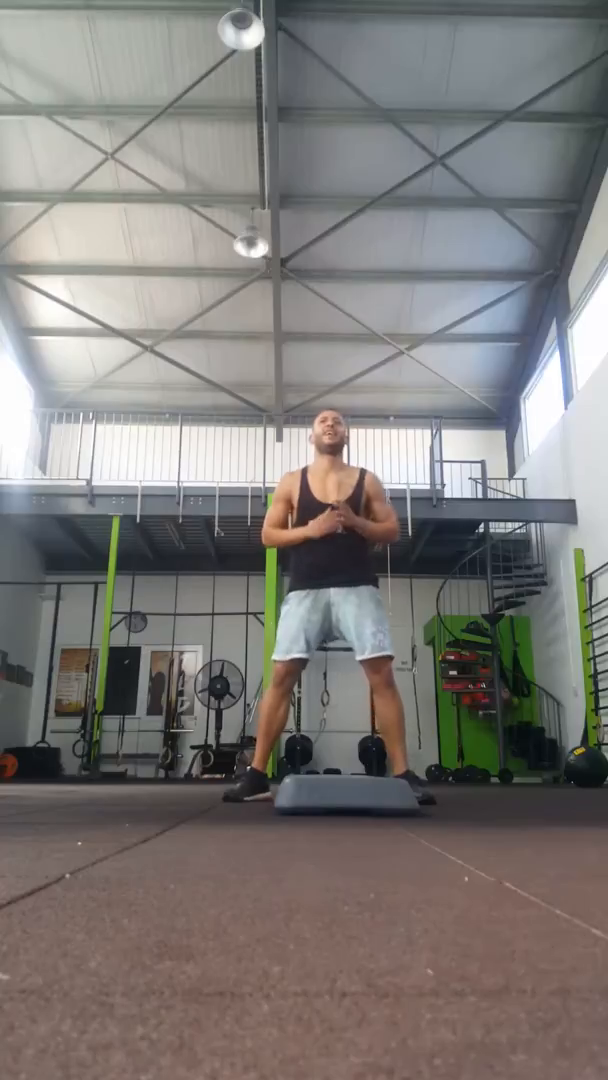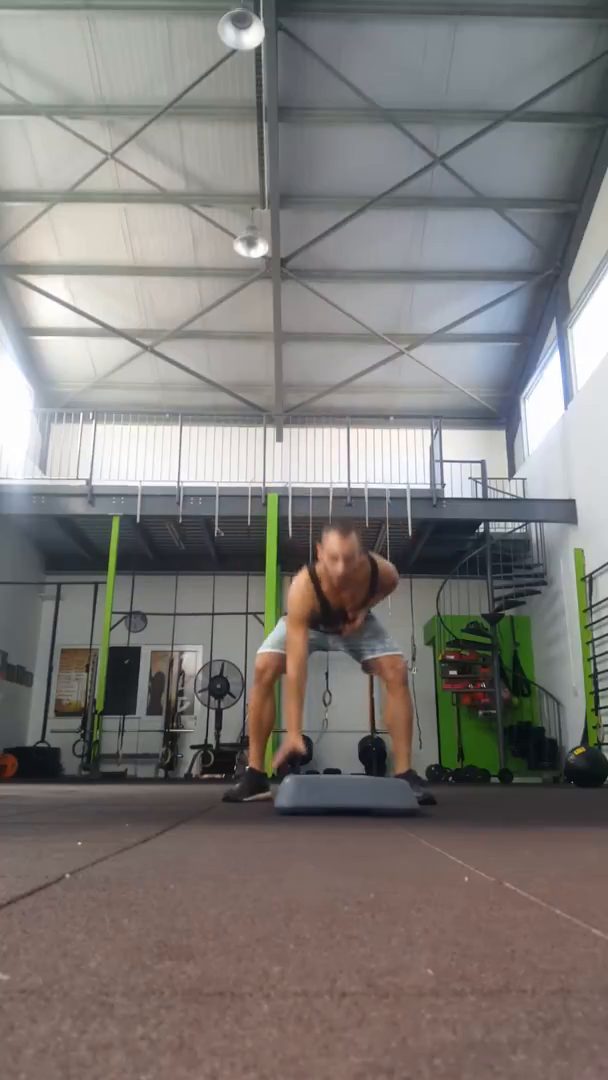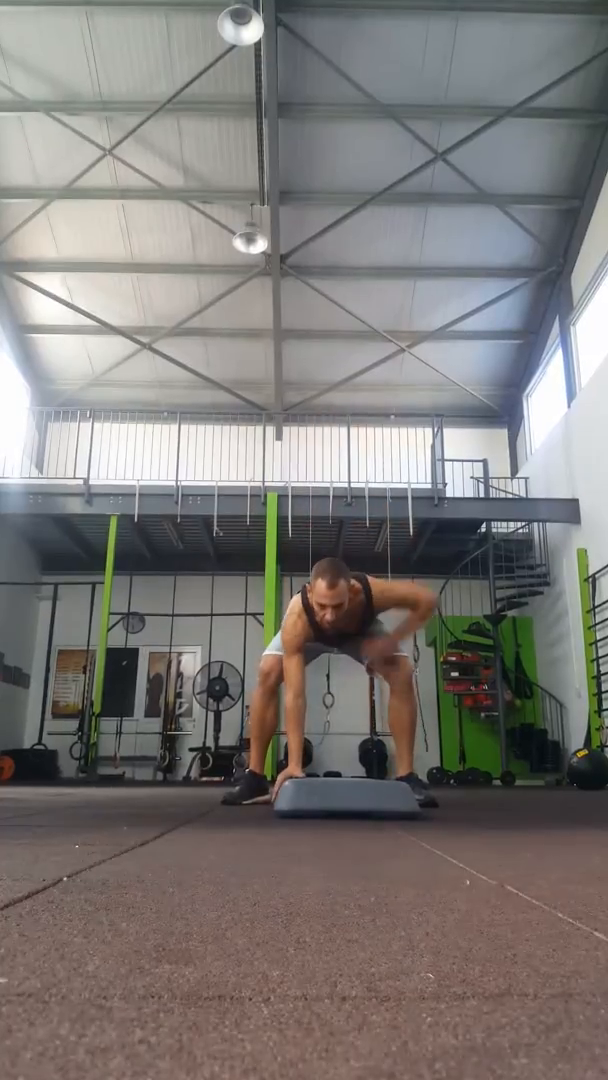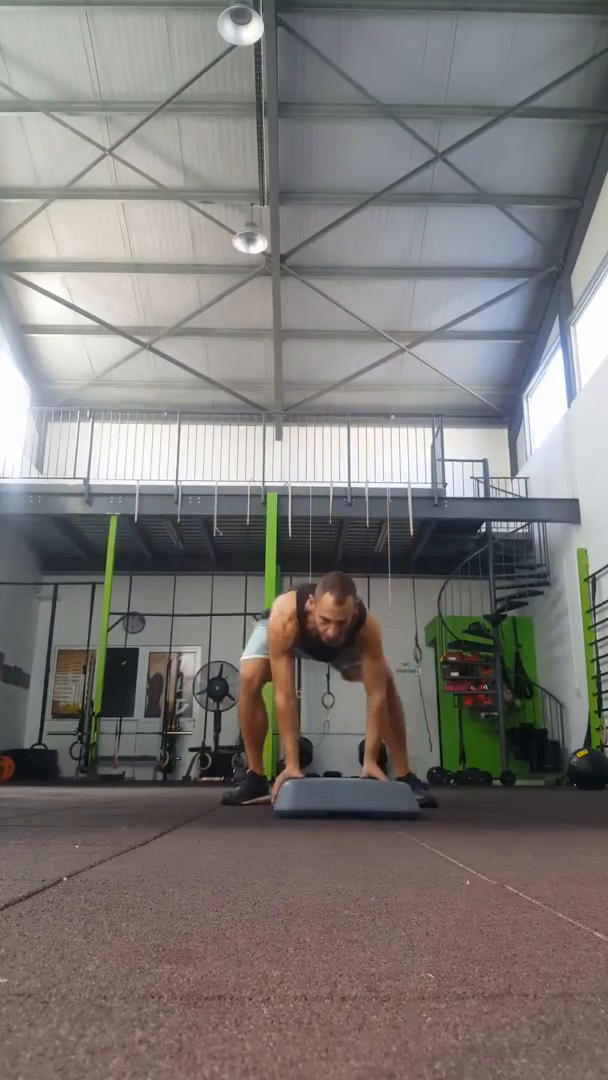
dt=0.5s
person 1, frame 1
left shoulder: (367, 481)
right shoulder: (292, 482)
left elbow: (393, 531)
right elbow: (268, 534)
left wrist: (355, 521)
right wrist: (309, 529)
left hip: (357, 590)
right hip: (306, 592)
left knee: (382, 676)
right knee: (282, 676)
left ankle: (403, 773)
right ankle: (257, 774)
person 1, frame 2
left shoulder: (379, 570)
right shoulder: (303, 587)
right elbow: (296, 666)
left wrist: (365, 607)
right wrist: (294, 731)
left hip: (356, 623)
right hip: (307, 625)
left knee: (396, 674)
right knee: (264, 670)
left ankle: (405, 773)
right ankle: (255, 774)
person 1, frame 3
left shoulder: (373, 593)
right shoulder: (297, 618)
left elbow: (428, 600)
right elbow: (295, 694)
left wrist: (393, 639)
right wrist: (294, 763)
left hip: (363, 631)
right hip: (311, 635)
left knee: (402, 676)
right knee: (268, 674)
left ankle: (406, 776)
right ankle: (255, 778)
person 1, frame 4
left shoulder: (366, 625)
right shoulder: (283, 619)
left elbow: (376, 694)
right elbow: (284, 696)
left wrist: (370, 760)
right wrist: (291, 764)
right hip: (288, 631)
left knee: (385, 682)
right knee: (250, 679)
left ankle: (406, 778)
right ankle: (255, 778)
